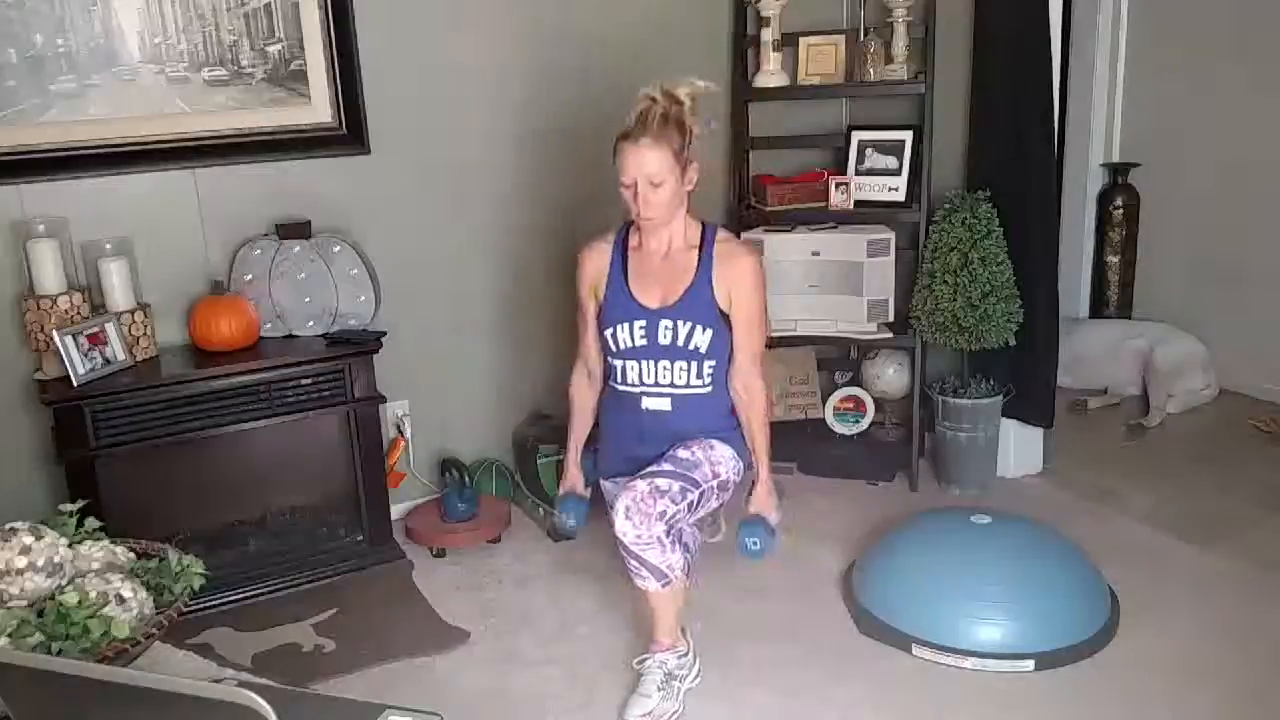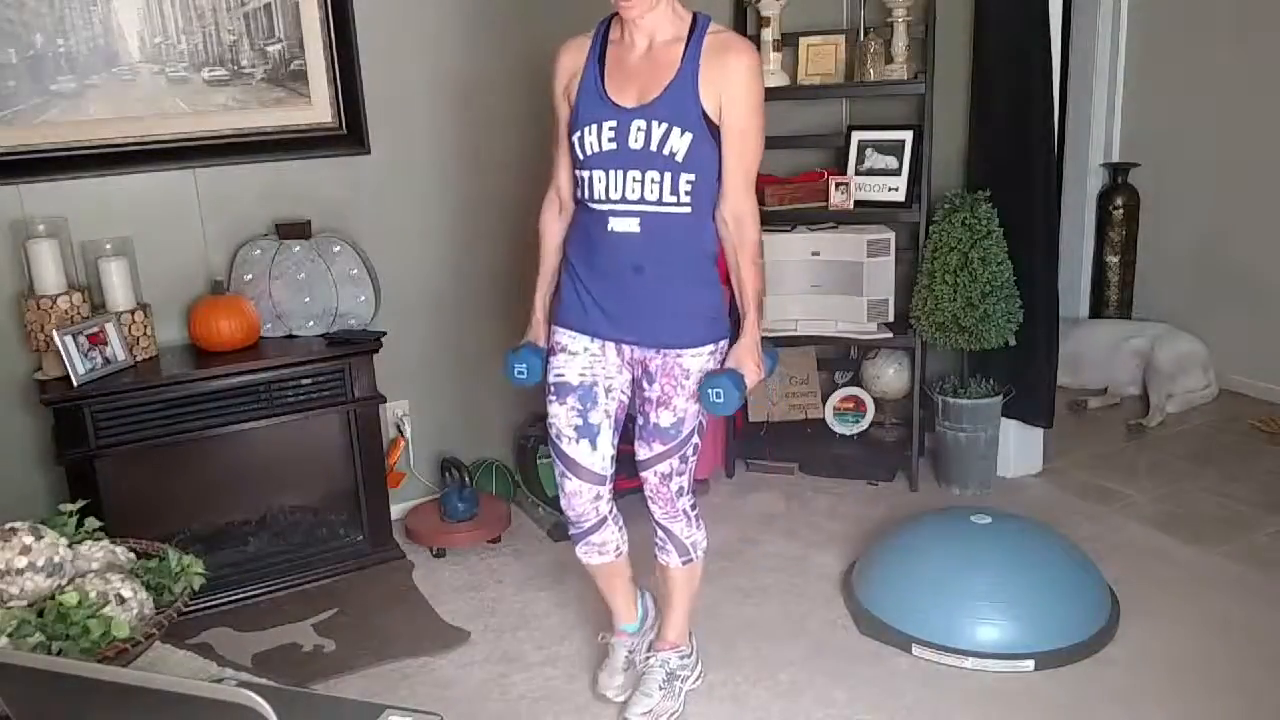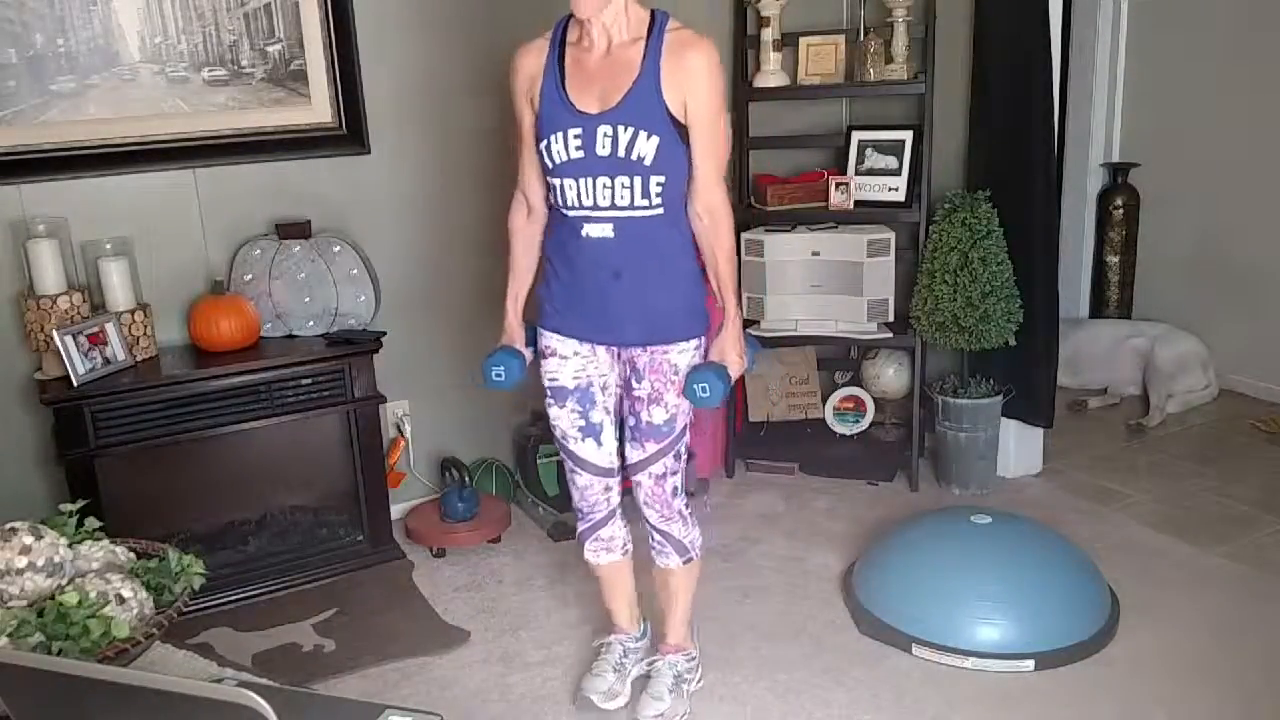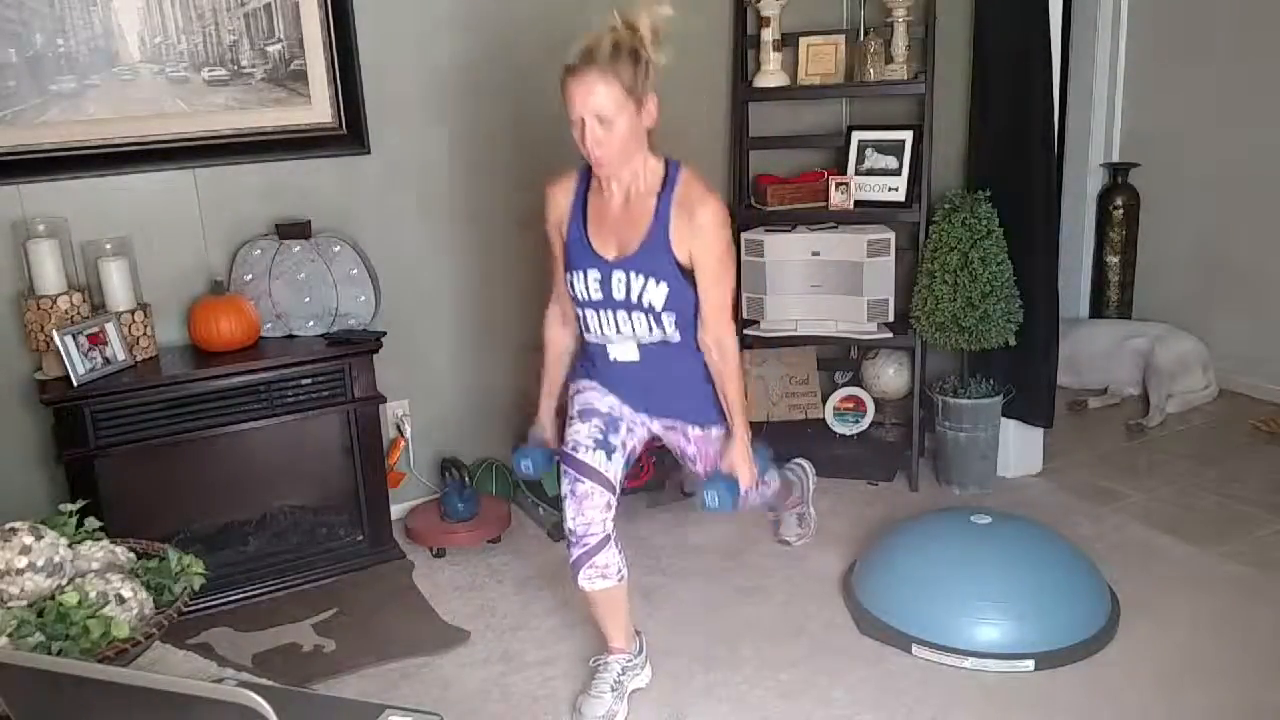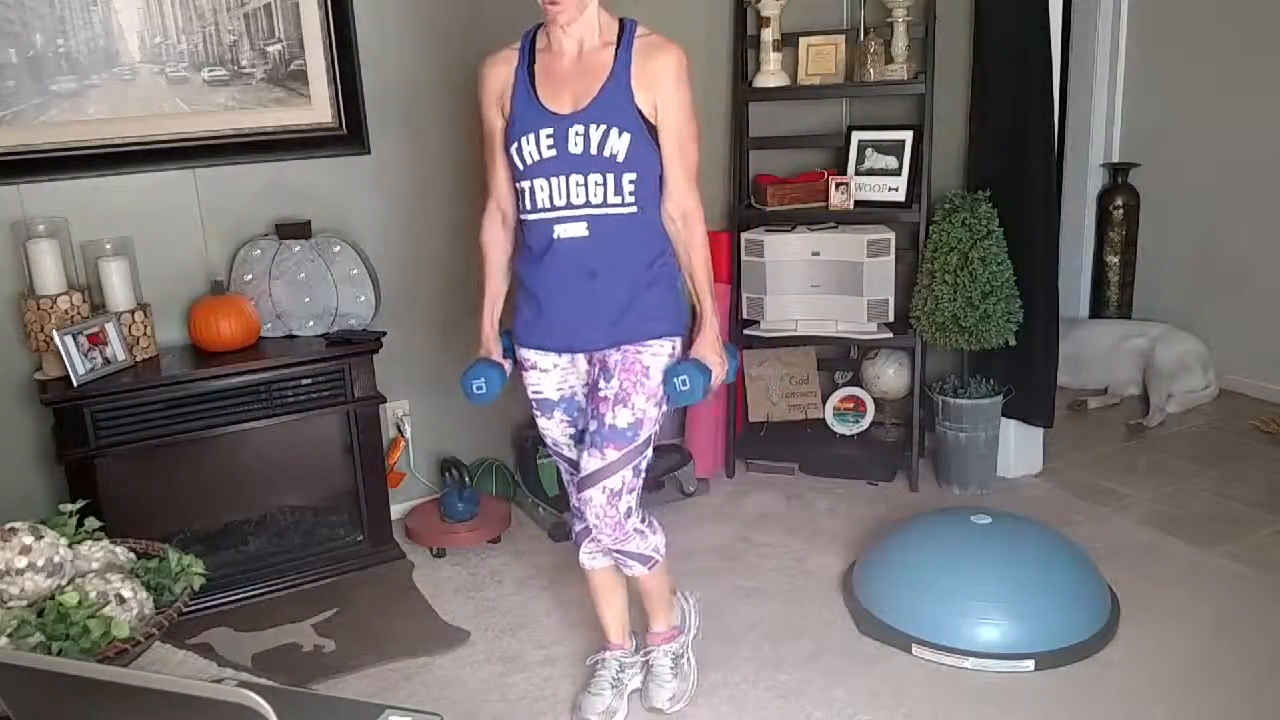
dt=1s
person 1, frame 1
left shoulder: (730, 262)
right shoulder: (598, 259)
left elbow: (747, 377)
right elbow: (587, 362)
left wrist: (763, 475)
right wrist: (573, 455)
left hip: (706, 440)
right hip: (627, 441)
left knee: (637, 520)
left ankle: (670, 658)
right ankle: (698, 510)
person 1, frame 2
left shoulder: (725, 59)
right shoulder: (576, 58)
left elbow: (736, 207)
right elbow: (561, 197)
left wrist: (750, 331)
right wrist: (538, 308)
left hip: (682, 328)
right hip: (585, 320)
left knee: (663, 487)
right knee: (579, 490)
left ankle: (675, 650)
right ankle: (629, 620)
person 1, frame 3
left shoulder: (685, 58)
right shoulder: (535, 67)
left elbow: (709, 203)
right elbow: (531, 204)
left wrist: (731, 322)
right wrist: (512, 313)
left hip: (666, 322)
right hip: (571, 326)
left knee: (657, 490)
right knee: (591, 489)
left ankle: (677, 649)
right ankle: (624, 636)
person 1, frame 4
left shoulder: (692, 210)
right shoulder: (564, 200)
left elbow: (718, 333)
right elbow: (563, 311)
left wrist: (739, 439)
right wrist: (546, 408)
left hip: (688, 394)
right hip: (603, 388)
right knee: (584, 518)
left ankle: (787, 483)
right ankle: (622, 655)
person 1, frame 5
left shoulder: (652, 60)
right shoulder: (503, 73)
left elbow: (681, 204)
right elbow: (501, 211)
left wrist: (708, 322)
right wrist: (488, 324)
left hip: (639, 323)
right hip: (546, 333)
left knee: (613, 494)
right knee: (589, 497)
left ankle: (670, 626)
right ankle: (620, 654)
